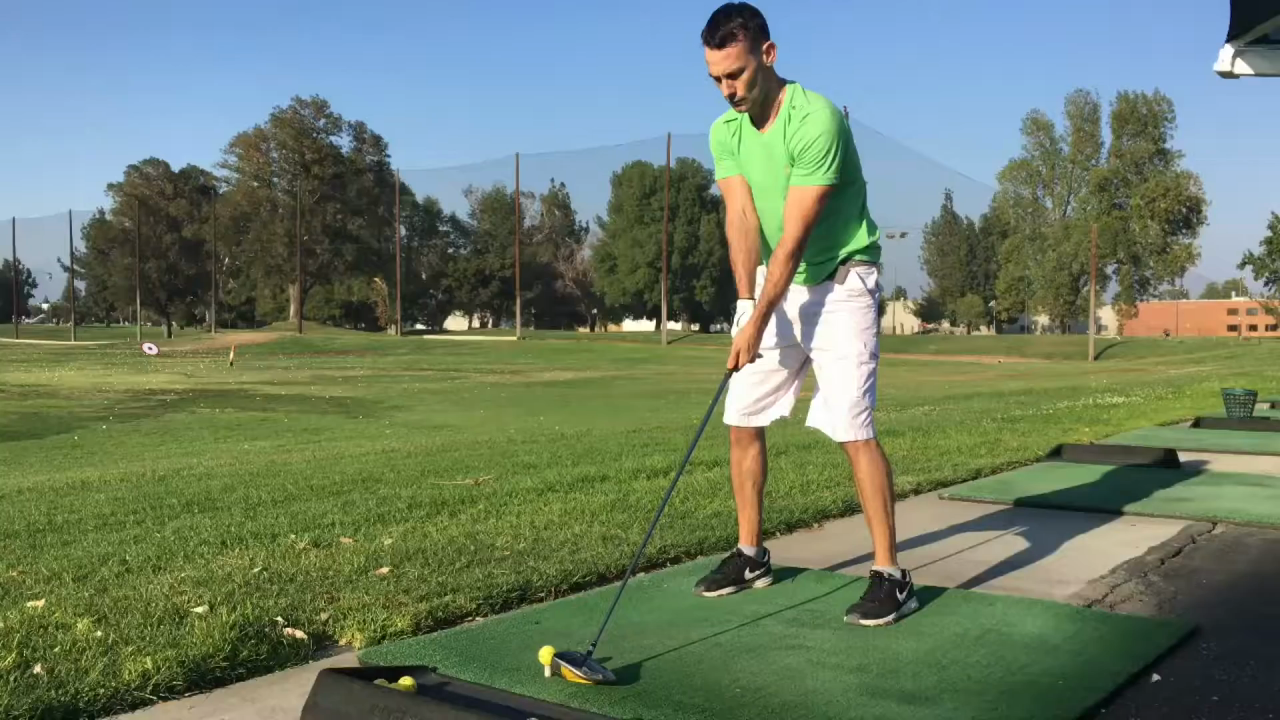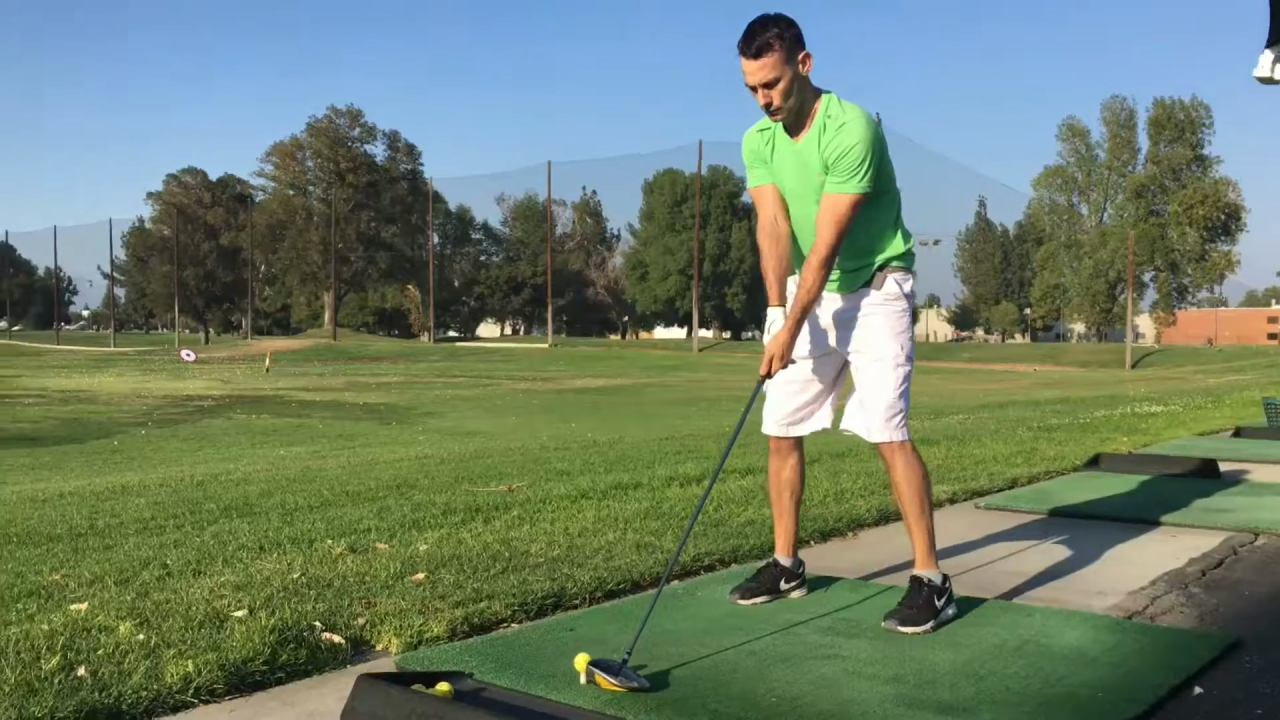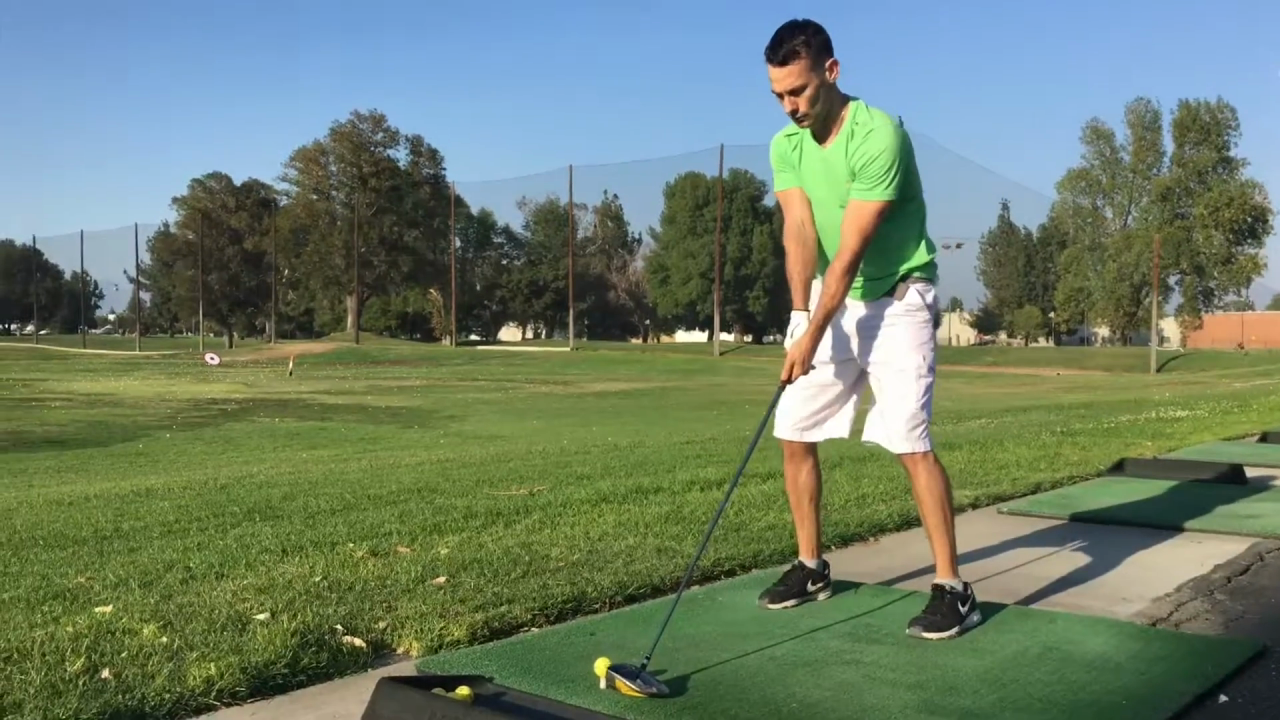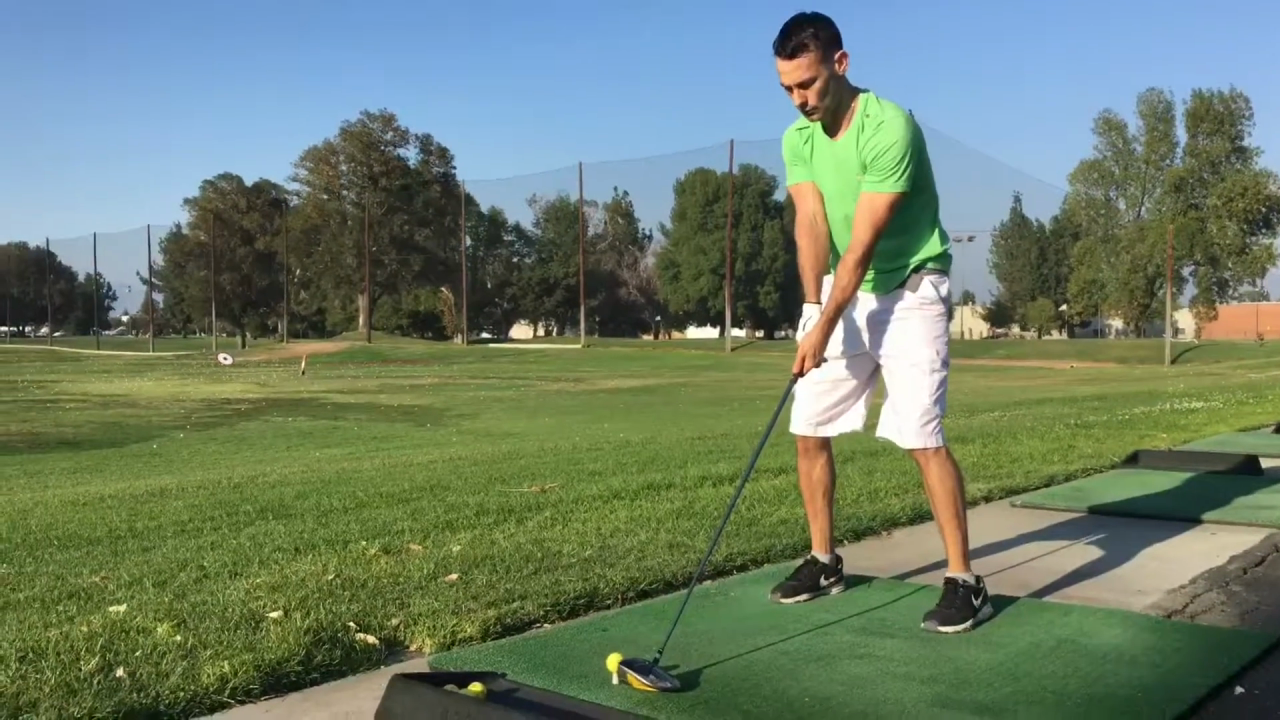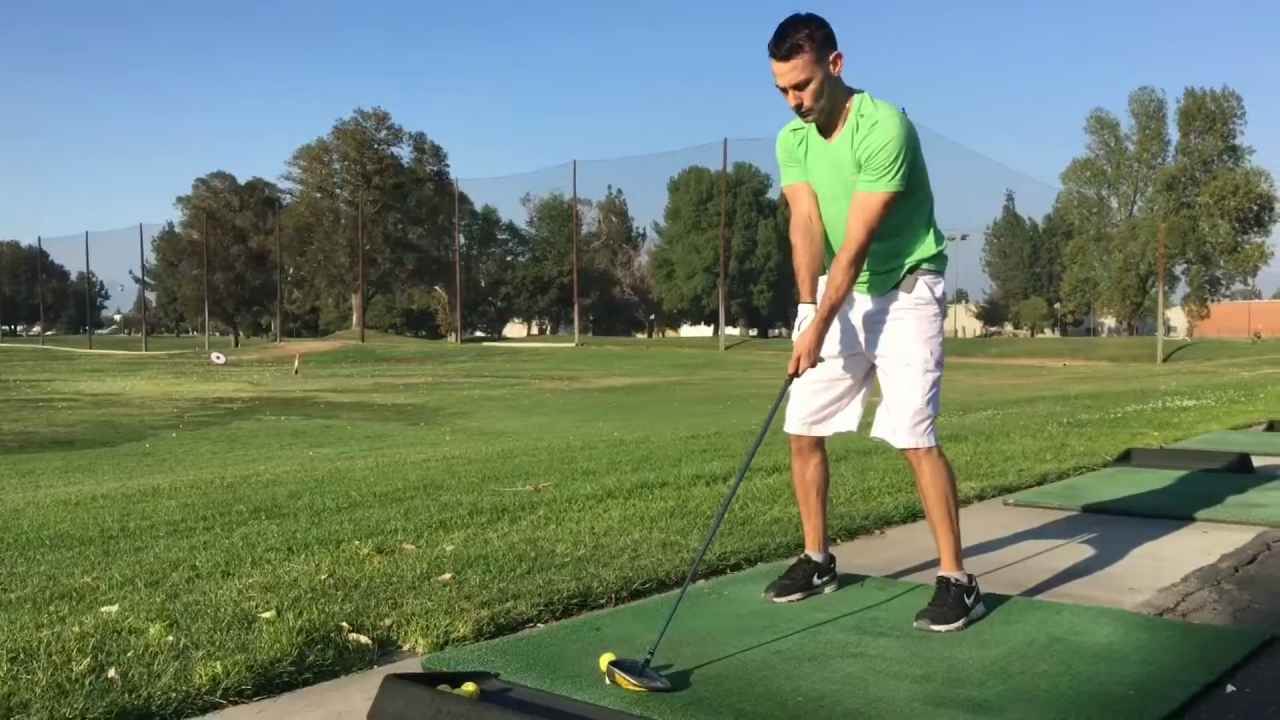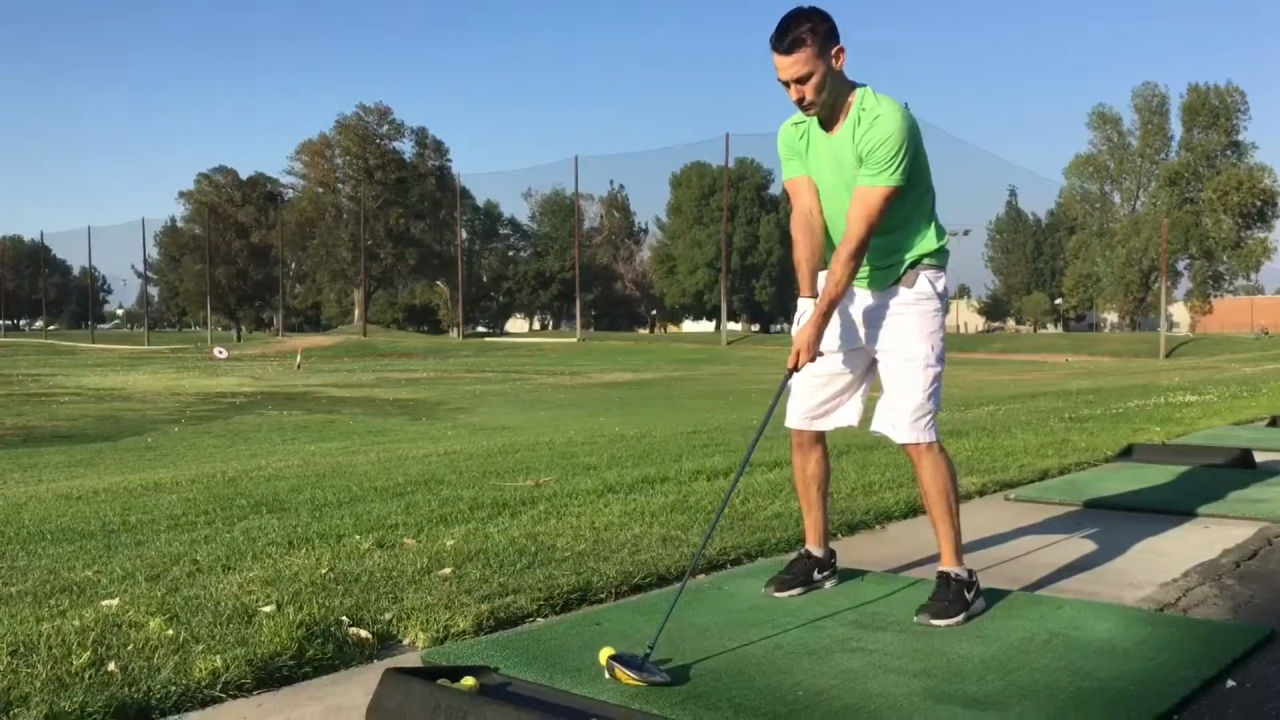
dt=0.5s
person 1, frame 1
left shoulder: (817, 119)
right shoulder: (725, 131)
left elbow: (794, 236)
right elbow: (742, 221)
left wrist: (757, 323)
right wrist: (745, 305)
left hip: (838, 285)
right hip: (773, 287)
left knee: (852, 428)
right knee: (742, 423)
left ankle: (890, 575)
right ankle: (751, 554)
person 1, frame 2
left shoulder: (851, 129)
right shoulder: (757, 140)
left elbow: (826, 245)
right elbow: (772, 228)
left wrist: (790, 329)
right wrist: (775, 312)
left hip: (874, 291)
right hip: (809, 294)
left knee: (887, 431)
right knee: (781, 433)
left ankle: (930, 579)
right ankle: (786, 565)
person 1, frame 3
left shoulder: (879, 136)
right shoulder: (785, 145)
left elbow: (850, 252)
right elbow: (799, 232)
left wrist: (811, 334)
right wrist: (798, 317)
left hip: (895, 300)
right hip: (830, 299)
left knee: (910, 442)
right knee: (794, 437)
left ankle: (951, 588)
right ankle: (810, 566)
person 1, frame 4
left shoulder: (890, 128)
right shoulder: (796, 138)
left elbow: (862, 244)
right elbow: (810, 224)
left wrist: (823, 329)
right wrist: (812, 310)
left hip: (908, 293)
right hip: (842, 294)
left knee: (922, 436)
right knee: (809, 432)
left ankle: (964, 581)
right ankle: (824, 561)
person 1, frame 5
left shoulder: (884, 128)
right shoulder: (791, 140)
left elbow: (856, 243)
right elbow: (806, 226)
left wrist: (818, 326)
right wrist: (807, 308)
left hip: (904, 293)
right hip: (837, 295)
left knee: (914, 435)
right knee: (803, 430)
left ankle: (956, 579)
right ankle: (817, 559)
person 1, frame 6
left shoulder: (887, 122)
right shoulder: (793, 133)
left elbow: (856, 237)
right elbow: (807, 219)
left wrist: (816, 321)
right wrist: (807, 302)
left hip: (905, 288)
right hip: (838, 289)
left knee: (915, 430)
right knee: (804, 425)
left ankle: (956, 575)
right ankle: (817, 554)
